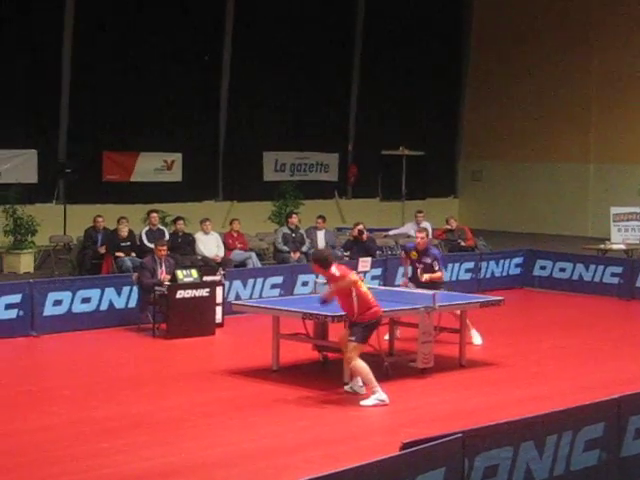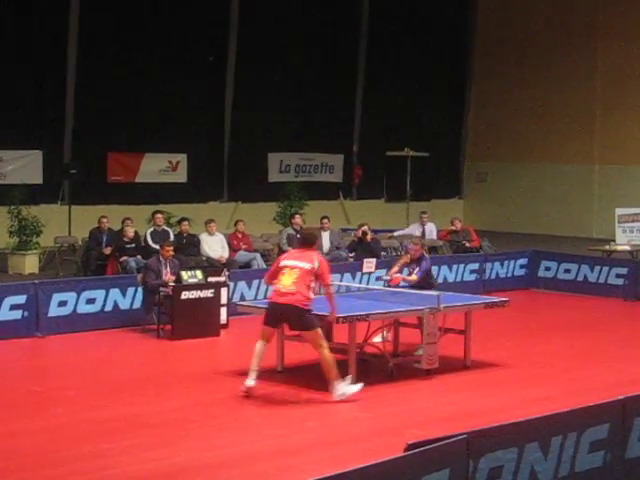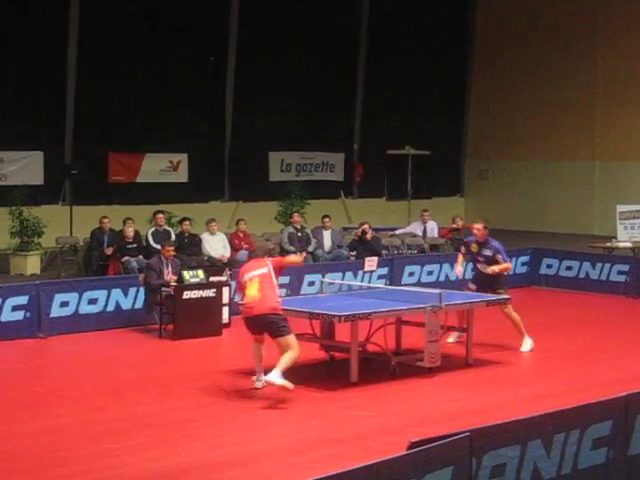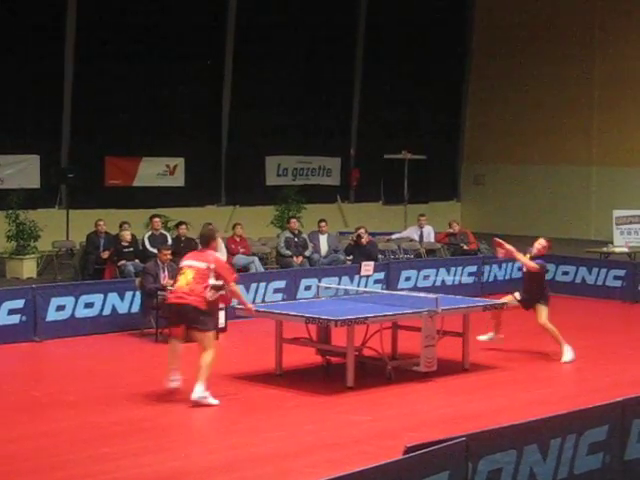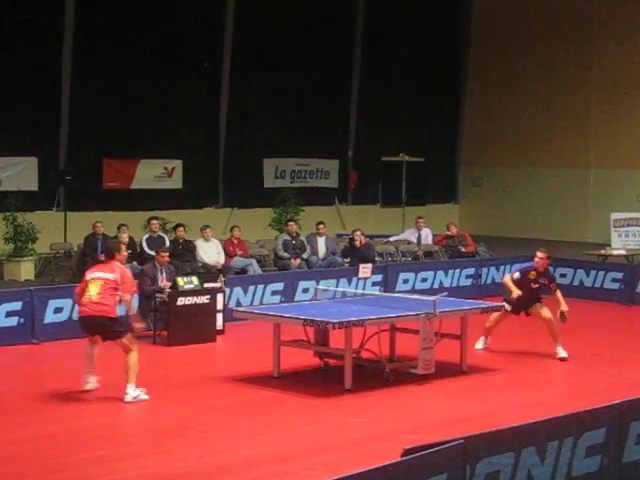
dt=0.7s
person 1, frame 1
left shoulder: (335, 271)
right shoulder: (335, 270)
left elbow: (354, 279)
left wrist: (333, 290)
left hip: (367, 316)
right hip: (362, 314)
left knee: (351, 357)
right knee: (344, 342)
left ankle: (379, 394)
right ankle: (356, 383)
person 1, frame 2
left shoulder: (285, 256)
right shoulder: (318, 259)
left elbow: (268, 279)
right elbow: (328, 287)
right wrist: (333, 308)
left hip: (276, 303)
right hip: (298, 306)
left knee: (263, 340)
right knee: (321, 347)
left ankle: (252, 379)
right ankle: (339, 387)
person 1, frame 3
left shoulder: (242, 272)
right shoulder: (269, 263)
right elbow: (292, 259)
right wrist: (299, 258)
left hip: (250, 315)
right hip: (270, 313)
left knee: (258, 341)
right knee: (293, 351)
left ankle: (259, 378)
right ankle: (275, 374)
person 1, frame 4
left shoulder: (188, 257)
right shoulder: (217, 259)
right elbow: (231, 286)
right wrist: (245, 303)
left hip: (174, 302)
right hip: (195, 305)
left knee: (176, 337)
right knee: (209, 350)
left ankle: (174, 376)
right ankle: (199, 391)
person 1, frame 5
left shoulder: (91, 271)
right shoulder: (123, 271)
left elbow: (78, 295)
right elbow: (126, 298)
right wrist: (133, 320)
left hip: (85, 315)
right hip: (106, 316)
left knee: (93, 342)
right knee: (131, 350)
left ankle: (90, 379)
right ankle: (131, 390)
person 2, frame 1
left shoulder: (434, 253)
right shoulder: (409, 248)
left elbow: (440, 275)
right elbow: (405, 258)
left wrist: (428, 276)
right wrist: (406, 275)
left hip: (434, 284)
right hip: (416, 283)
left ankle: (472, 331)
right ankle: (395, 331)
person 2, frame 2
left shoulder: (424, 263)
right shoulder: (411, 254)
left elbow: (414, 279)
left wrist: (401, 277)
right wrist: (396, 269)
left hip: (426, 290)
right hip: (413, 288)
right ankle: (386, 334)
person 2, frame 3
left shoulder: (495, 246)
right shoulder: (469, 242)
left elbow: (508, 266)
right elbow: (462, 254)
left wrist: (497, 268)
right wrist: (459, 265)
left hip: (496, 283)
right hip: (479, 280)
left knee: (508, 311)
left ankle: (526, 338)
right ankle: (459, 332)
person 2, frame 4
left shoulder: (540, 263)
right shoulder: (529, 254)
left elbow: (531, 267)
left wrist: (516, 253)
right wrist: (508, 251)
left hip: (539, 298)
right hip: (525, 295)
left knee: (543, 322)
left ankle: (566, 349)
right ankle: (496, 334)
person 2, frame 5
left shoulder: (549, 276)
right shoulder: (526, 268)
left elbow: (556, 290)
right elbow: (507, 278)
left wrist: (563, 304)
right wrist: (514, 290)
left hip: (533, 301)
right hip: (515, 299)
left knee: (549, 318)
right knee: (490, 324)
left ankle: (558, 348)
right ankle: (484, 339)
